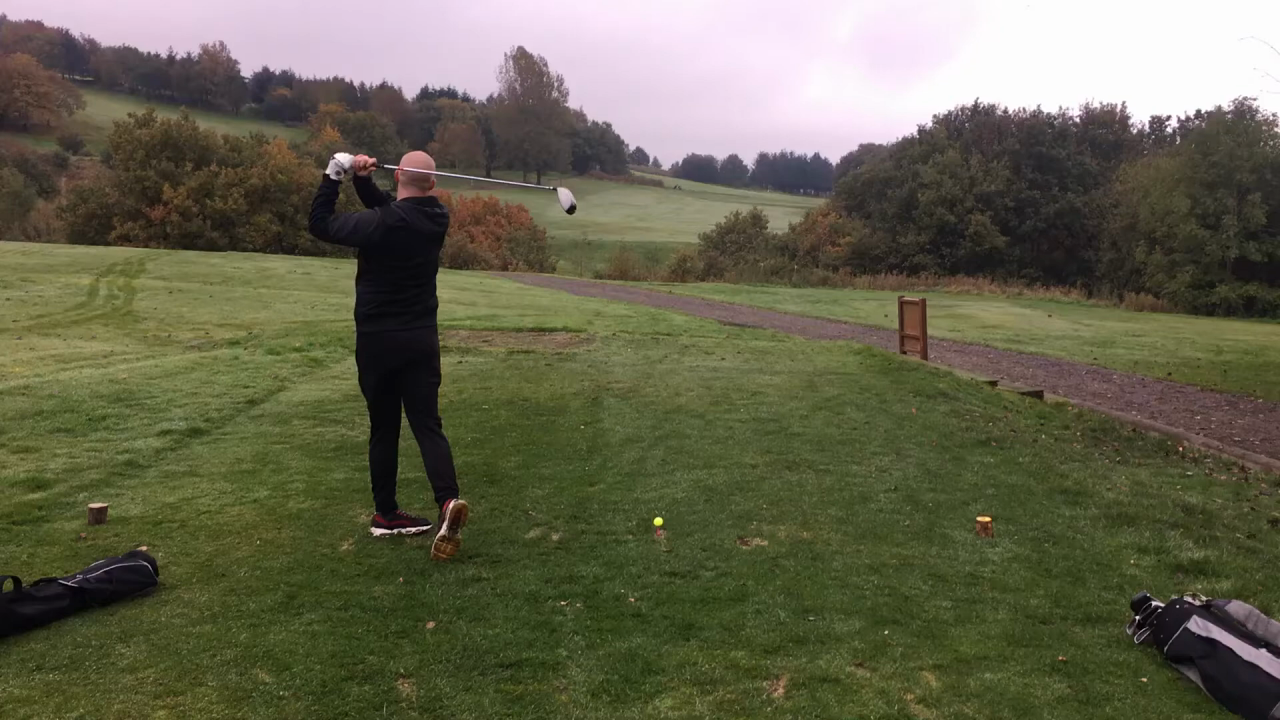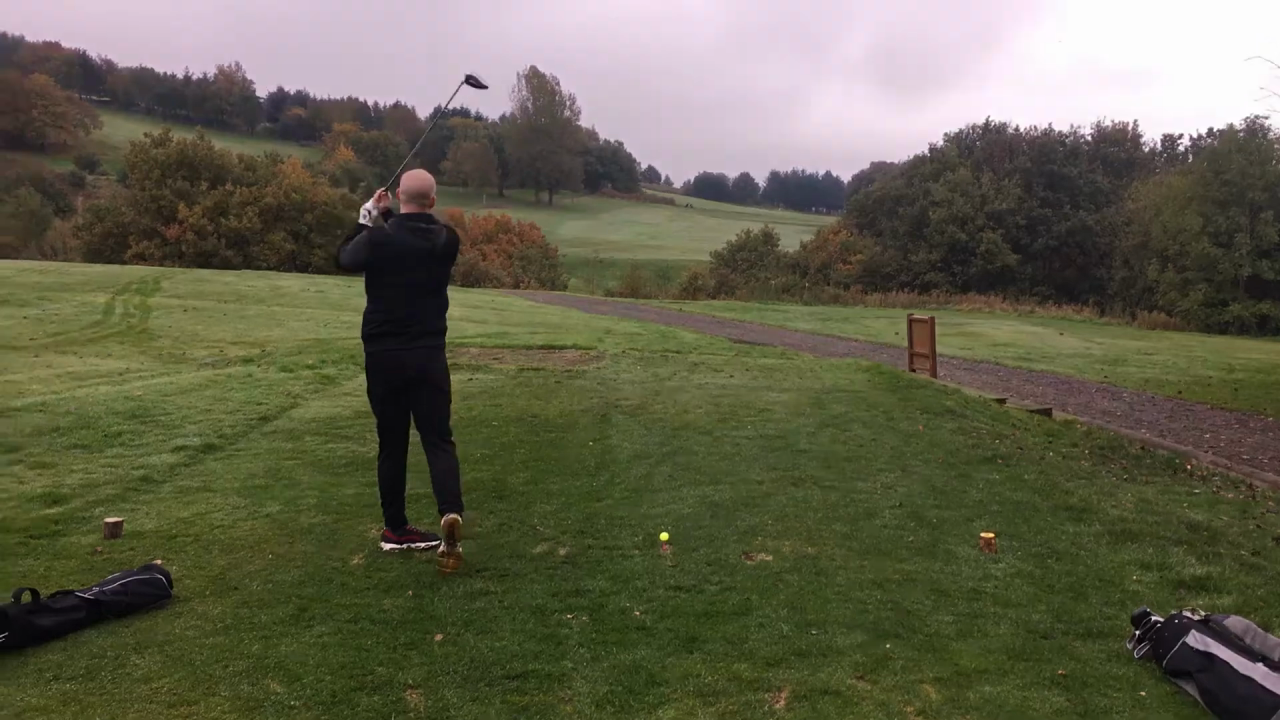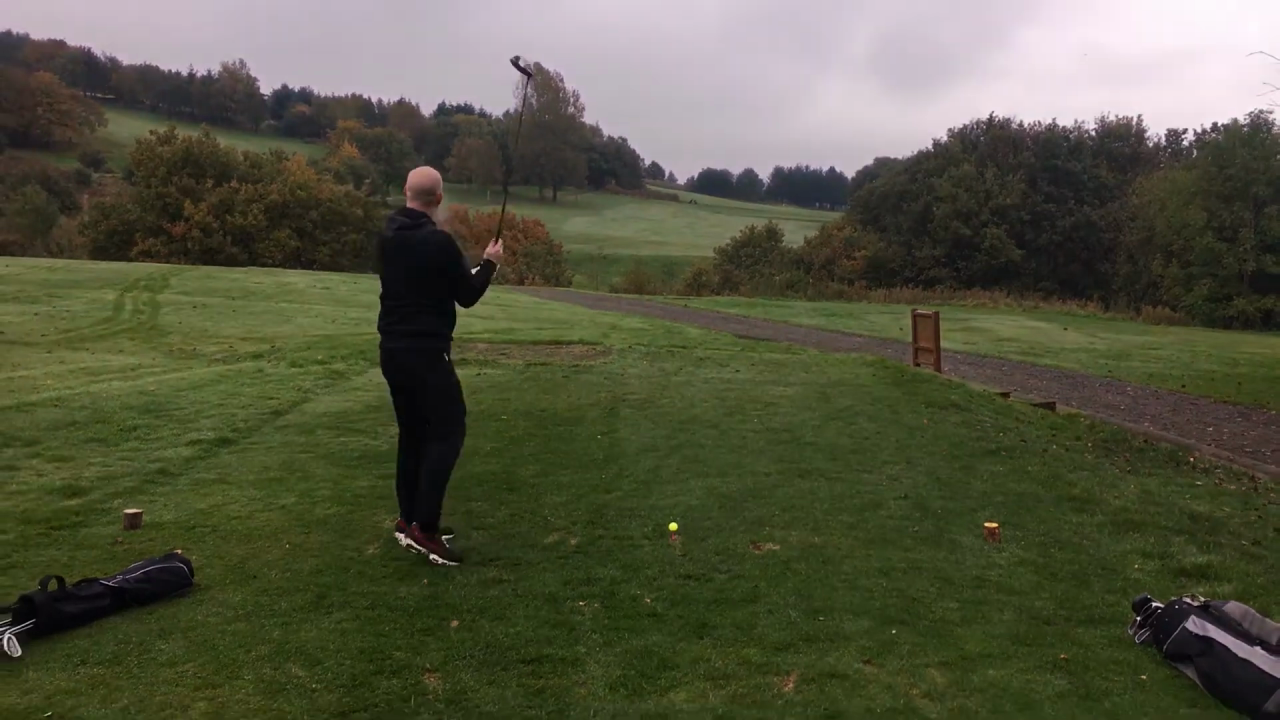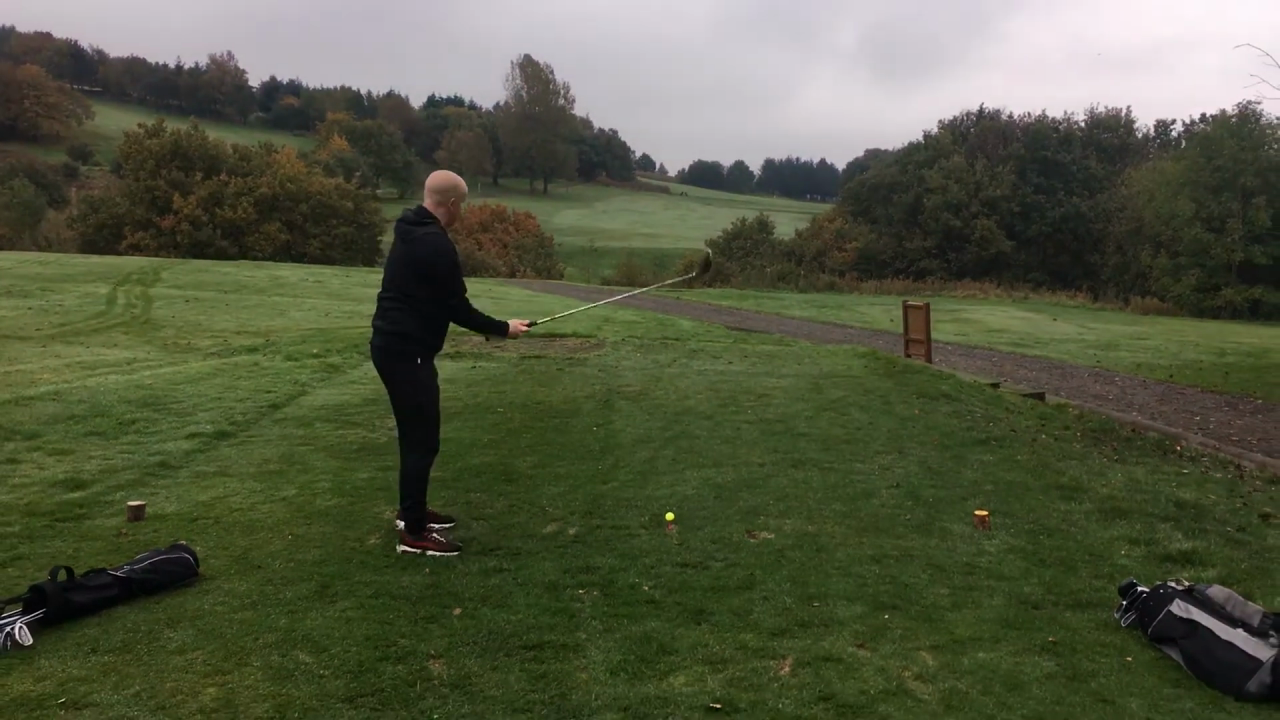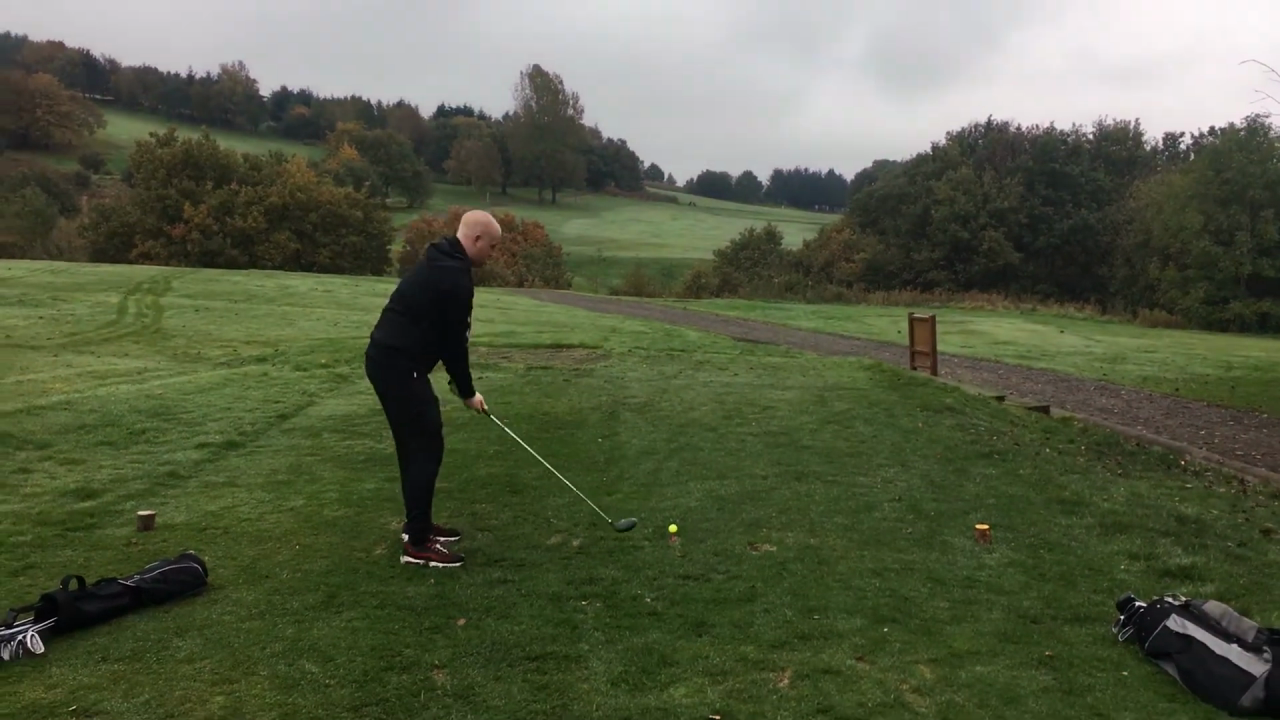
dt=0.4s
person 1, frame 1
left shoulder: (382, 224)
right shoulder: (436, 220)
left elbow: (320, 225)
left wrist: (335, 172)
right wrist: (360, 178)
left hip: (377, 339)
right hip: (421, 338)
left knee: (383, 427)
right knee: (427, 424)
left ankle: (386, 513)
right ankle: (448, 500)
person 1, frame 2
left shoulder: (378, 240)
right shoulder: (446, 239)
left elbow: (343, 260)
left wrist: (368, 216)
right wrist: (385, 219)
left hip: (382, 356)
right hip: (426, 356)
left knee: (391, 444)
right knee: (438, 440)
left ankle: (395, 528)
right ankle: (451, 513)
person 1, frame 3
left shoulder: (388, 237)
right shoulder: (437, 241)
right elbow: (467, 294)
left wrist: (477, 270)
right wrist: (489, 263)
left hip: (393, 349)
right hip: (426, 353)
left knee: (412, 436)
right knee: (446, 434)
left ankle: (409, 519)
right ankle: (424, 528)
person 1, frame 4
left shoulder: (411, 234)
right shoulder: (435, 245)
right elbow: (456, 308)
left wrist: (491, 328)
right wrist: (504, 329)
left hip: (394, 344)
right hip: (407, 352)
left knee: (417, 433)
right knee: (421, 439)
left ankle: (411, 510)
right ankle: (413, 532)
person 1, frame 5
left shoulder: (438, 262)
right shoulder: (455, 279)
right elbow: (454, 341)
left wrist: (460, 384)
right wrist: (468, 391)
left hip: (388, 358)
right hip: (399, 365)
left knee: (418, 445)
right knee: (426, 448)
left ankle: (417, 523)
right ankle: (418, 542)
